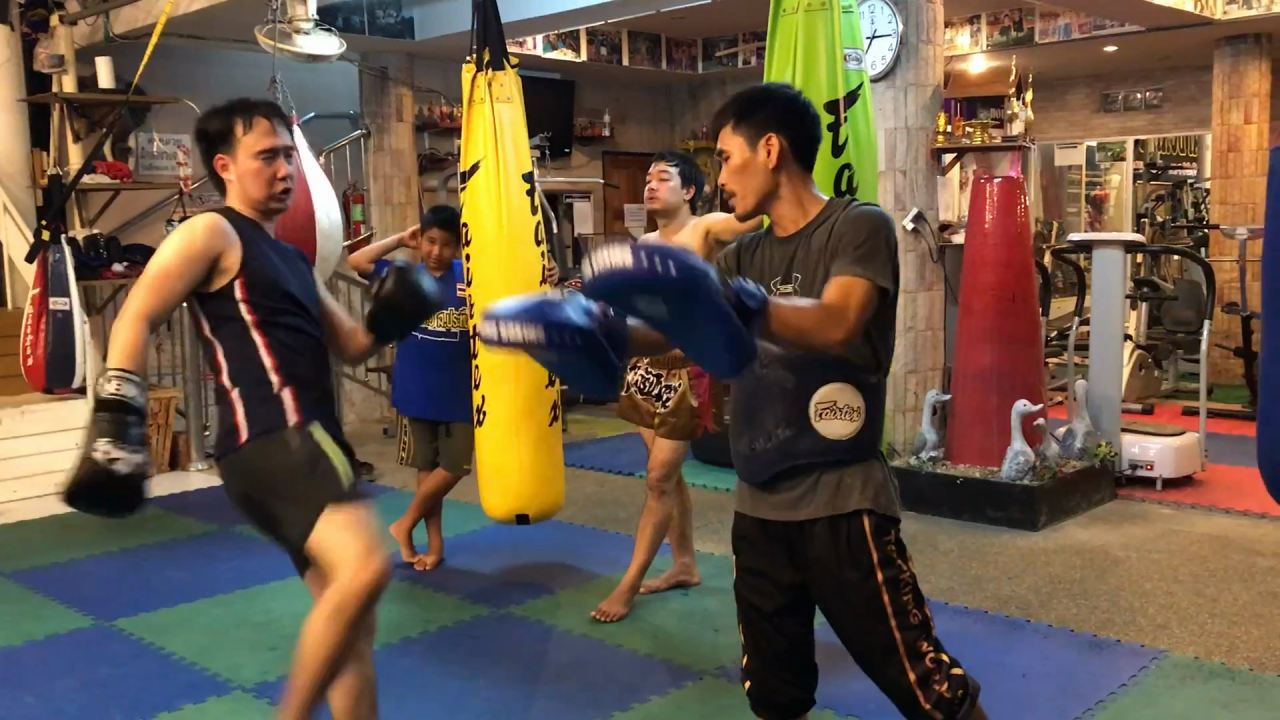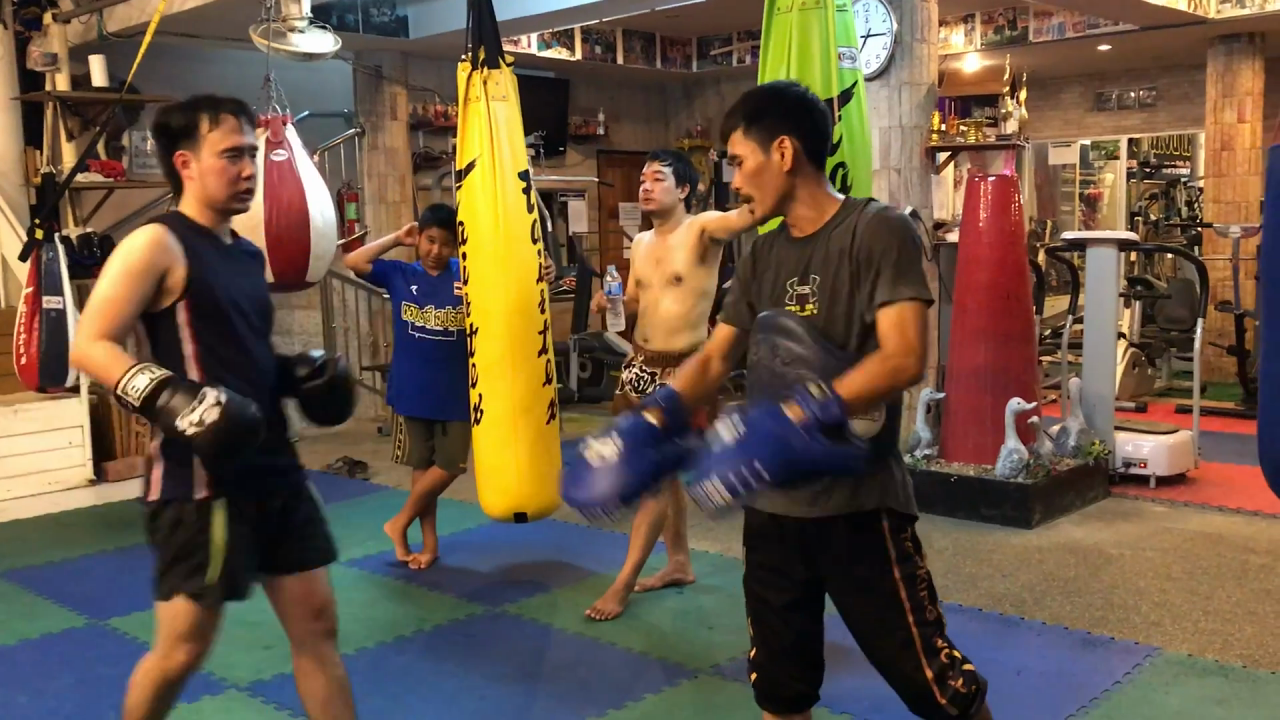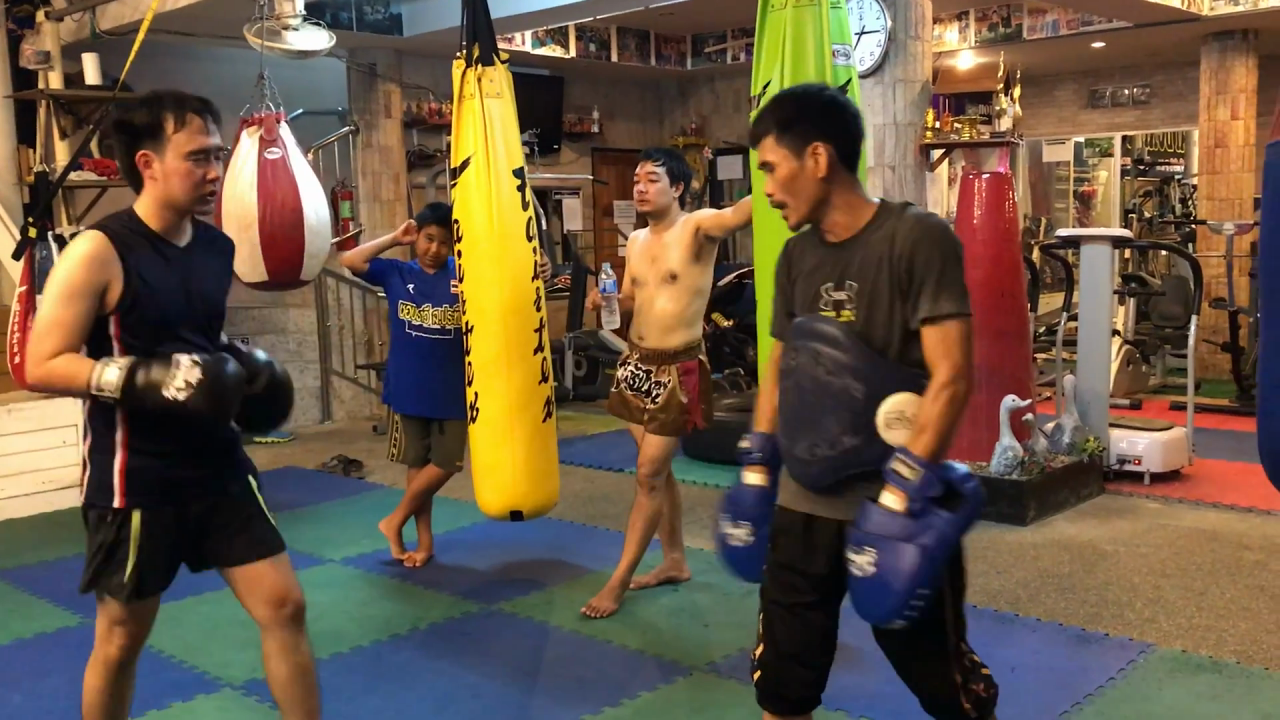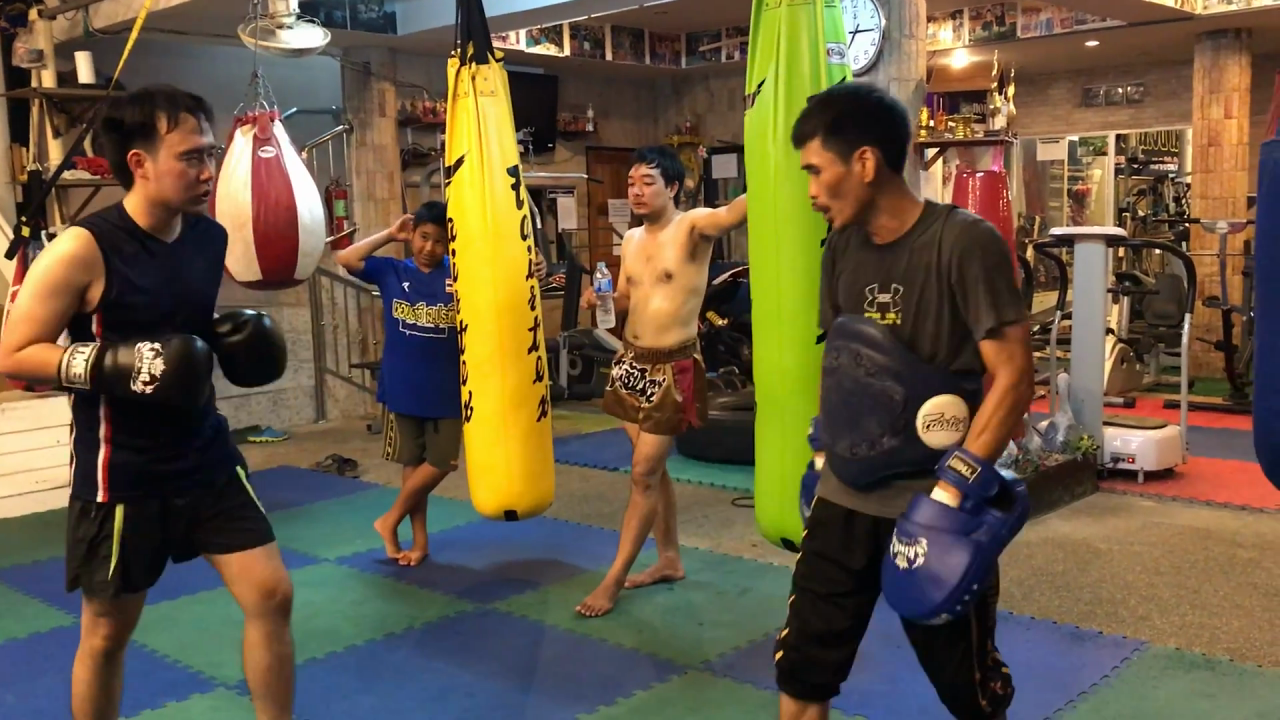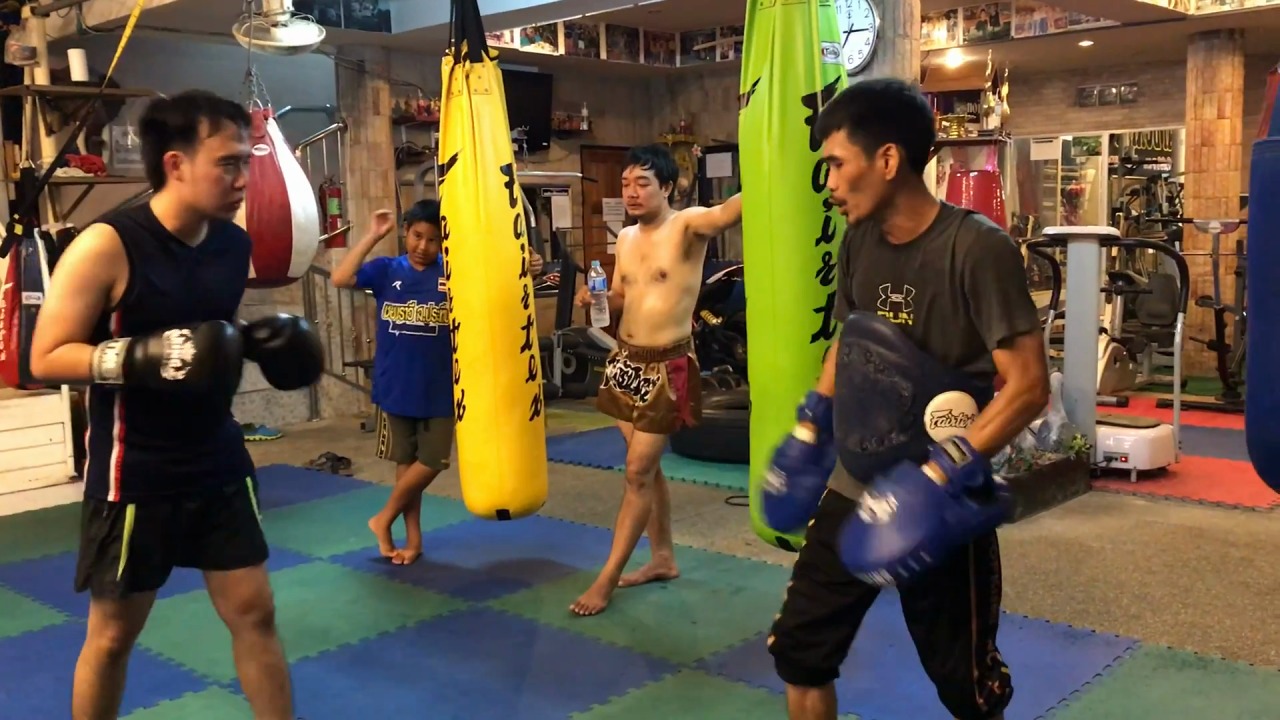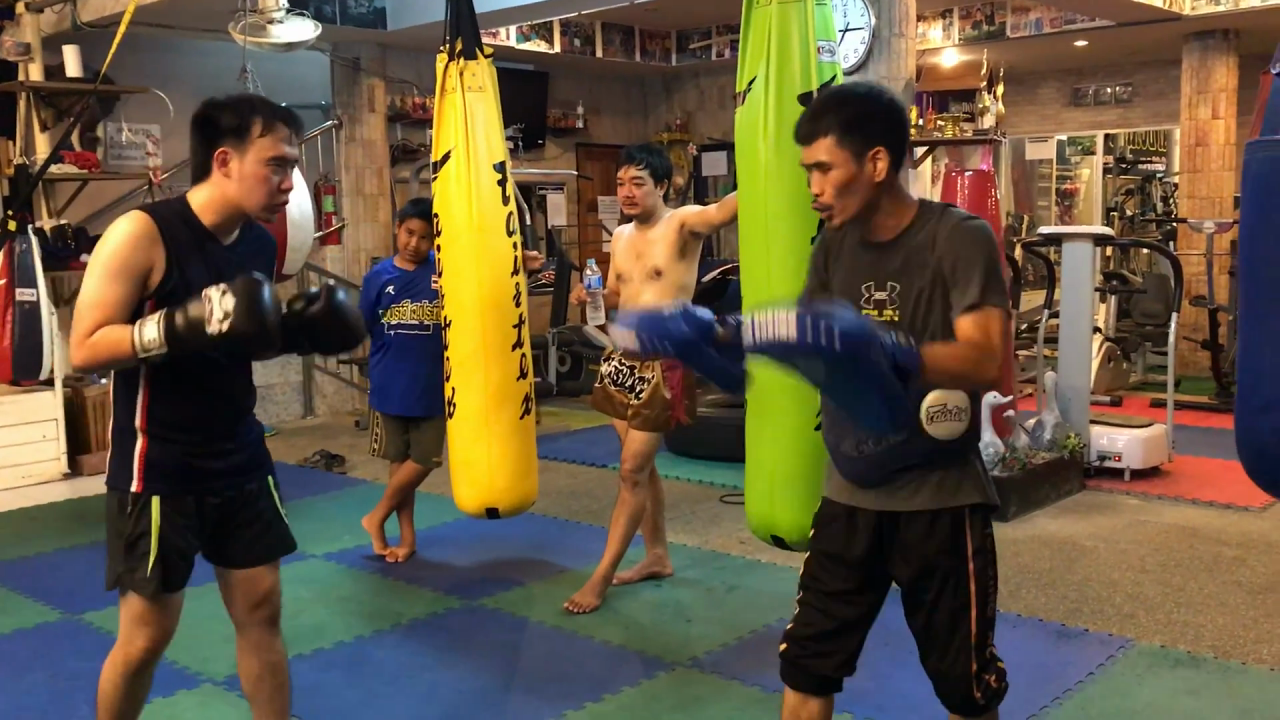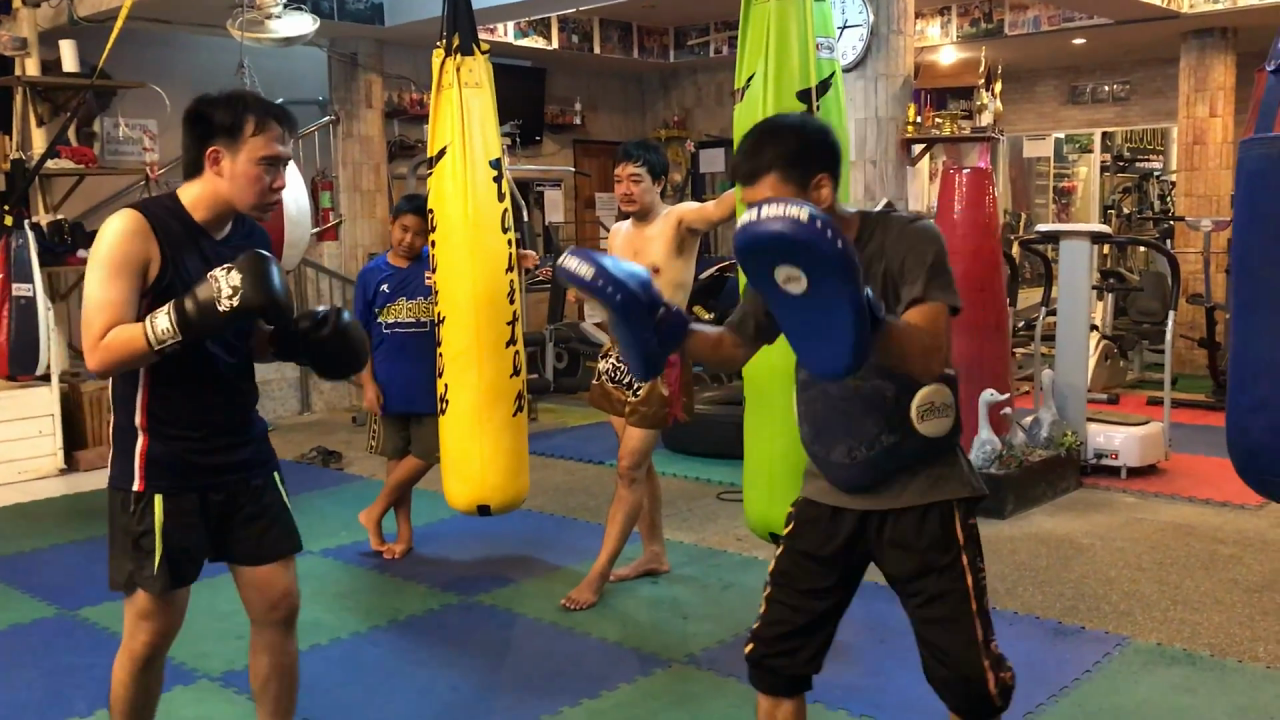
dt=0.2s
person 1, frame 1
left shoulder: (860, 227)
right shoulder: (748, 253)
left elbow: (836, 326)
right elbow: (672, 331)
left wrist: (717, 296)
right wrist: (592, 325)
left hip: (842, 504)
right hip: (762, 507)
person 1, frame 2
left shoulder: (882, 232)
right shoulder: (763, 253)
left elbow: (904, 356)
right elbow: (716, 356)
left wrist: (803, 418)
right wrist: (645, 424)
left hip: (860, 501)
right hip: (774, 503)
person 1, frame 3
left shoulder: (919, 237)
right shoulder: (796, 257)
left elbow: (951, 377)
left wrist: (903, 493)
right wrist: (756, 471)
right hip: (804, 504)
person 1, frame 4
left shoulder: (966, 243)
right shoulder: (841, 249)
left elbow: (1012, 380)
left wrist: (954, 493)
left hip: (935, 505)
right hip: (844, 499)
person 1, frame 5
left shoulder: (979, 248)
right shoulder: (857, 242)
left elbow: (1027, 385)
right wrist: (809, 428)
right hip: (854, 489)
right knee: (799, 648)
person 1, frame 6
left shoulder: (959, 238)
right shoulder: (836, 245)
left elbow: (986, 362)
right elbow: (799, 330)
left wrist: (880, 352)
right wrist: (715, 334)
left hip: (942, 500)
right hip: (852, 494)
right knee: (808, 660)
person 1, frame 7
left shoulder: (908, 240)
left elbow: (927, 356)
right elbow: (733, 344)
left hip: (922, 491)
right hip: (829, 494)
right knee: (774, 657)
person 2, frame 1
left shoulder: (288, 259)
right shoulder: (210, 234)
left elbow: (352, 345)
right elbow: (133, 323)
left wrist: (399, 307)
right wrist: (116, 420)
left hip: (304, 443)
right hip: (271, 440)
left knee: (362, 612)
right knee: (362, 572)
person 2, frame 2
left shoulder: (250, 256)
right shoulder: (156, 245)
right elbow: (90, 345)
left wrist: (300, 374)
right wrist: (171, 398)
left hip: (268, 463)
right hip: (201, 474)
left knee: (317, 624)
right knee: (181, 649)
person 2, frame 3
left shoulder: (218, 249)
right shoulder: (98, 252)
right elbow: (43, 365)
left wrist: (241, 367)
right wrist: (149, 378)
left hip: (216, 466)
right hip: (134, 480)
left knee: (285, 608)
right knee: (120, 640)
person 2, frame 4
left shoulder: (210, 237)
right shoulder: (83, 250)
left wrist: (231, 337)
right wrist: (114, 364)
left hip: (205, 456)
right hip: (120, 474)
left knee: (272, 595)
right knee: (106, 633)
person 2, frame 5
left shoulder: (234, 244)
right shoulder: (106, 246)
right elbow: (48, 357)
left wrist: (259, 342)
right wrist: (145, 357)
left hip: (218, 464)
right hip: (133, 474)
left knee: (254, 614)
right knee: (112, 634)
person 2, frame 6
left shoulder: (259, 244)
right shoulder: (140, 233)
right elbow: (85, 348)
left wrist: (295, 329)
right wrist: (185, 321)
left hip: (239, 460)
right hip: (158, 469)
left knee: (260, 610)
right knee: (146, 633)
person 2, frame 7
left shoulder: (252, 238)
right shoulder: (133, 230)
right elbow: (100, 354)
left wrist: (296, 338)
right wrist: (193, 309)
left hip: (244, 456)
right hip: (160, 466)
left knee: (278, 608)
right knee: (151, 628)
person 3, frame 1
left shoulder: (708, 230)
right shoulder: (645, 244)
left elbow: (750, 217)
left hip: (688, 372)
right hip: (648, 367)
left knee: (659, 479)
right knee: (668, 471)
left ankle: (629, 584)
right ankle: (684, 565)
person 3, frame 2
left shoulder: (703, 229)
right shoulder: (641, 242)
left elbow: (745, 216)
right wrist: (610, 303)
left hip: (681, 371)
right hip: (641, 366)
left ankle: (624, 582)
right ankle: (679, 563)
person 3, frame 3
left shoulder: (699, 226)
right shoulder: (635, 240)
left elbow: (739, 213)
right wrist: (605, 300)
left hip: (678, 369)
right hip: (636, 364)
left knee: (650, 474)
right knee: (658, 468)
left ankle: (619, 579)
right ankle: (674, 560)
person 3, frame 4
left shoulder: (693, 225)
right shoulder: (631, 238)
left elbow: (734, 212)
right wrist: (600, 299)
left hip: (672, 369)
right hip: (631, 363)
left knee: (643, 473)
right knee: (653, 466)
left ankle: (614, 579)
right ankle: (669, 559)
person 3, frame 5
left shoulder: (688, 224)
right shoulder: (625, 237)
left elbow: (728, 212)
right wrist: (595, 298)
left hip: (667, 367)
right hip: (626, 362)
left knee: (638, 472)
right knee: (646, 466)
left ankle: (608, 578)
right ankle: (663, 558)
person 3, frame 6
left shoulder: (684, 222)
right shoulder: (621, 235)
left elbow: (724, 211)
right wrist: (591, 295)
left hip: (661, 365)
right hip: (621, 360)
left knee: (632, 470)
right knee: (640, 464)
left ankle: (602, 575)
right ankle: (657, 556)
person 3, frame 7
left shoulder: (681, 219)
right shoulder: (617, 232)
left elbow: (722, 207)
right hip: (620, 356)
left knee: (629, 467)
right knee: (638, 460)
left ankle: (599, 572)
right ankle: (654, 552)
person 4, frame 1
left shoulder: (471, 275)
right elbow: (356, 261)
right wrist: (402, 238)
left hip: (459, 396)
right hip: (417, 393)
left knee: (455, 466)
right knee: (426, 466)
left ankle: (406, 524)
right ankle: (434, 541)
person 4, frame 2
right shoulder: (399, 274)
right elbow: (353, 262)
left wrist: (540, 272)
right wrist: (396, 238)
left hip: (456, 393)
right hip: (411, 391)
left knee: (448, 466)
right knee: (422, 466)
left ankle: (400, 522)
right ankle: (429, 541)
person 4, frame 3
right shoulder: (396, 273)
right elbow: (350, 261)
left wrist: (536, 269)
right wrist: (394, 238)
left hip: (452, 390)
right hip: (408, 389)
left knee: (444, 464)
right knee: (417, 464)
left ankle: (395, 520)
right ankle: (424, 539)
person 4, frame 4
right shoulder: (392, 271)
right elbow: (345, 259)
left wrist: (531, 268)
right wrist: (390, 234)
left hip: (447, 390)
right hip: (403, 388)
left knee: (439, 463)
right knee: (413, 463)
left ankle: (390, 519)
right ankle: (419, 538)
person 4, frame 5
right shoulder: (387, 269)
right elbow: (340, 279)
right wrist: (373, 236)
left hip: (437, 389)
right hip: (395, 387)
left knee: (431, 461)
right knee: (406, 461)
left ankle: (385, 519)
right ankle: (413, 535)
person 4, frame 6
left shoulder: (443, 270)
right shoulder: (379, 276)
left wrist: (521, 260)
left hip: (432, 386)
right hip: (389, 386)
left knee: (422, 460)
right knee: (400, 459)
left ankle: (377, 516)
right ankle: (406, 534)
person 4, frame 7
right shoulder: (371, 273)
right elbow: (359, 333)
left wrist: (517, 258)
right wrist: (368, 382)
left hip: (430, 383)
right hip: (389, 384)
left knee: (423, 454)
right knee: (397, 456)
left ankle: (375, 512)
right ankle: (404, 531)
